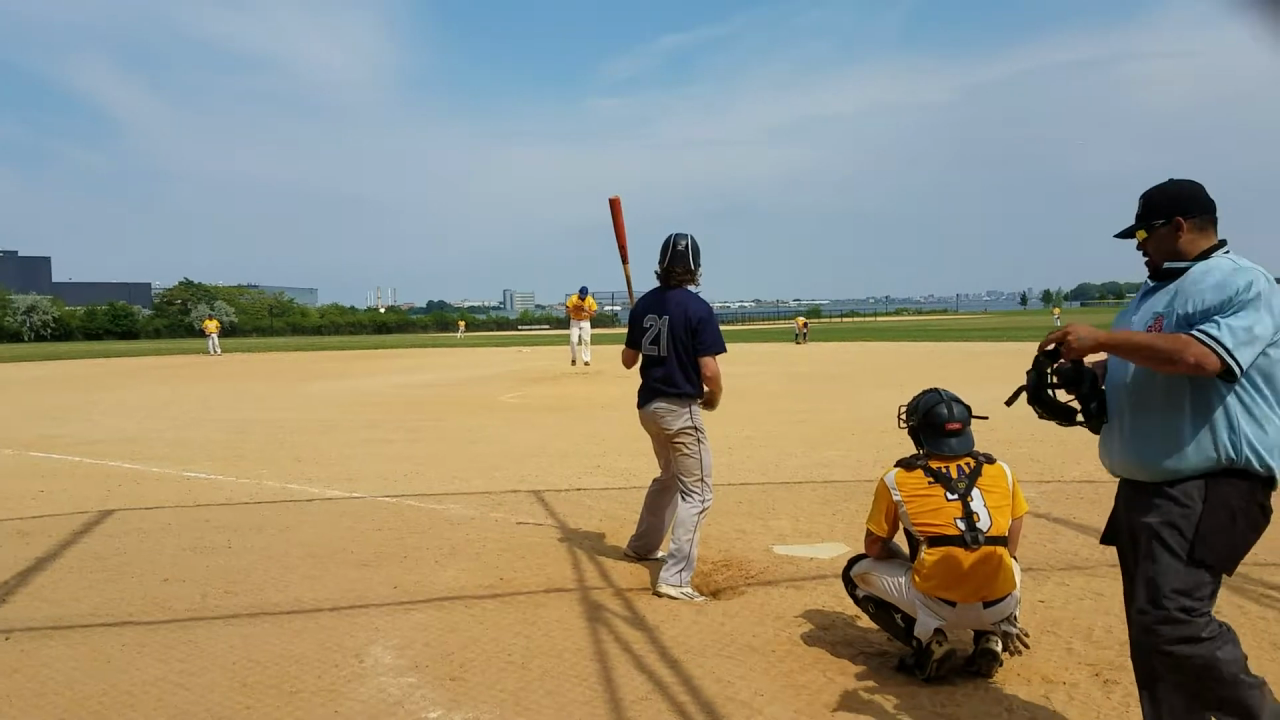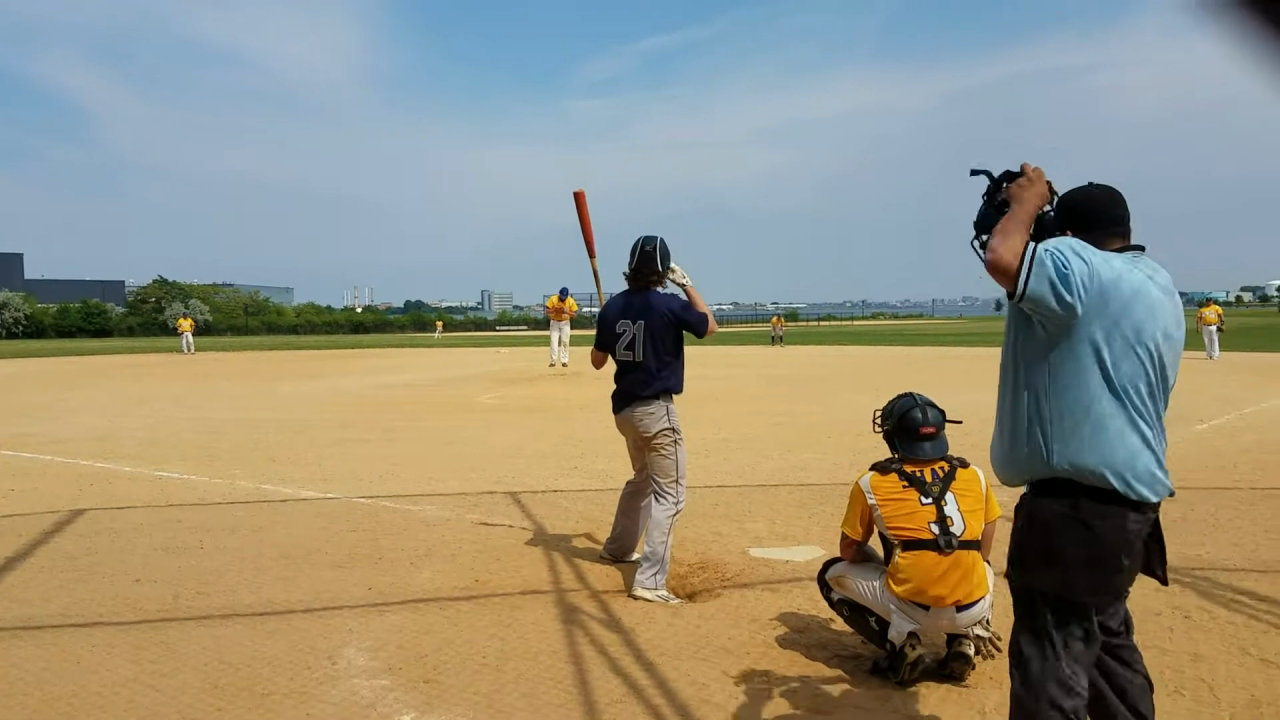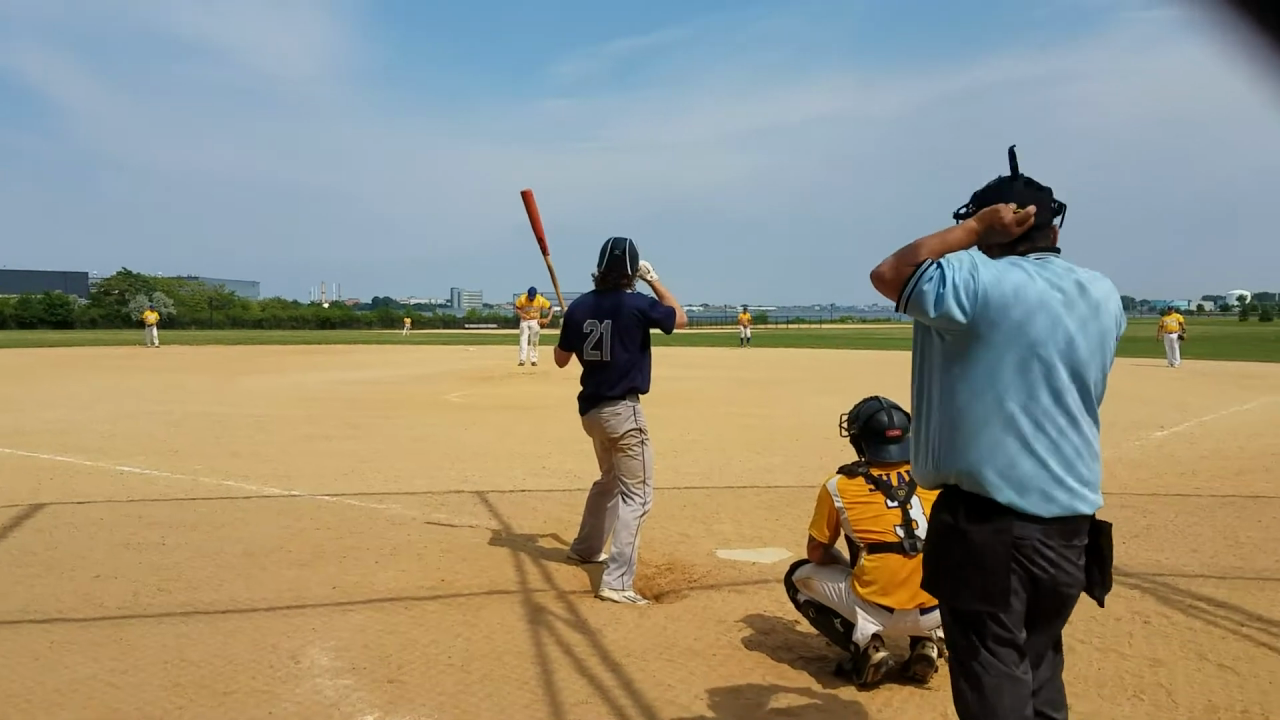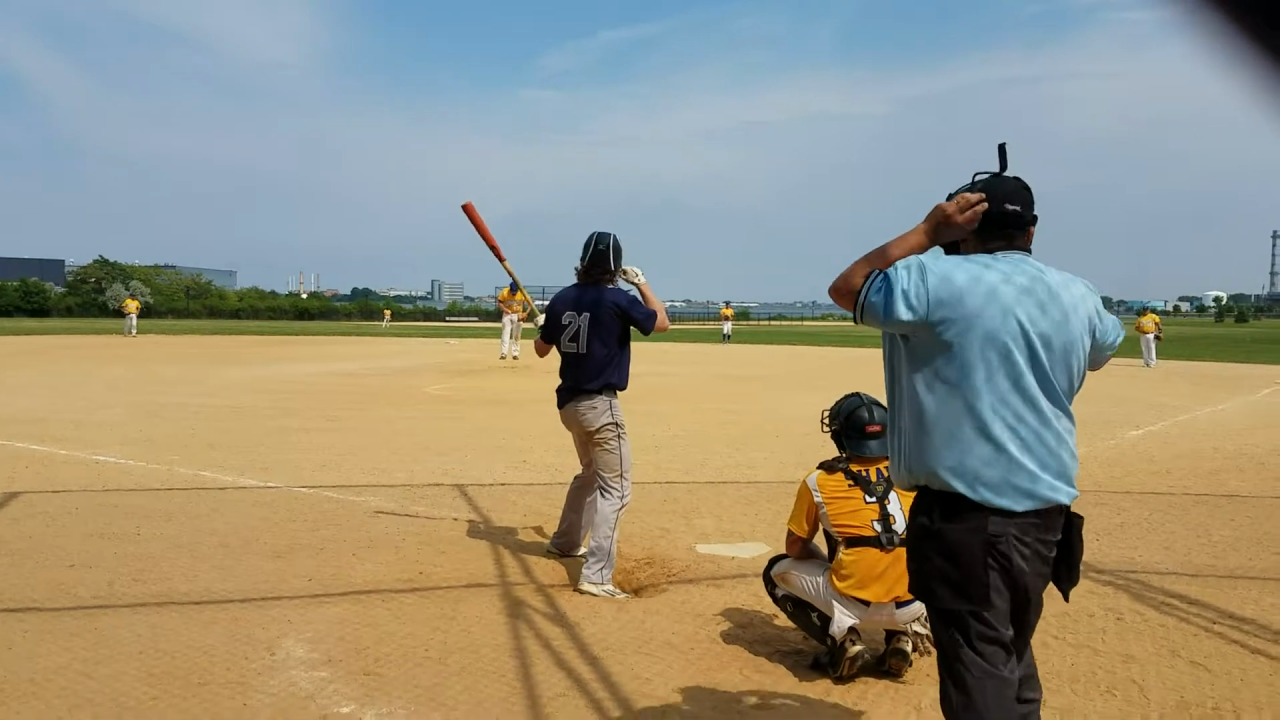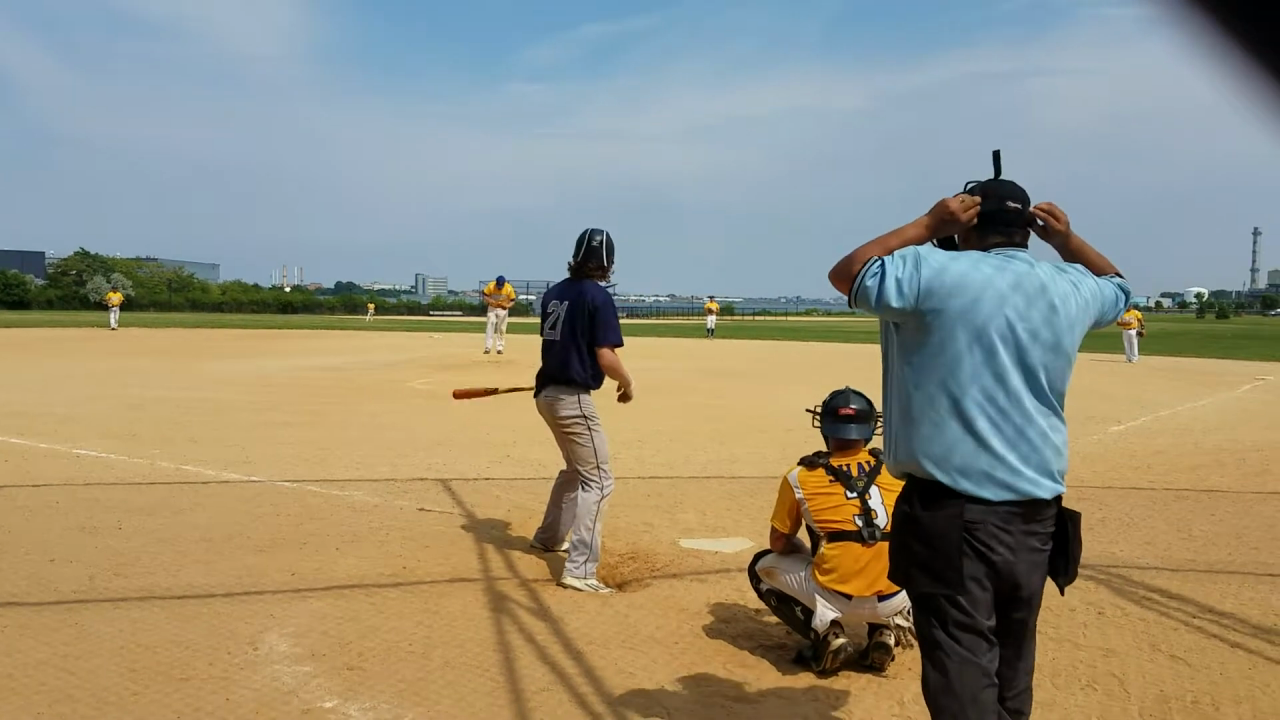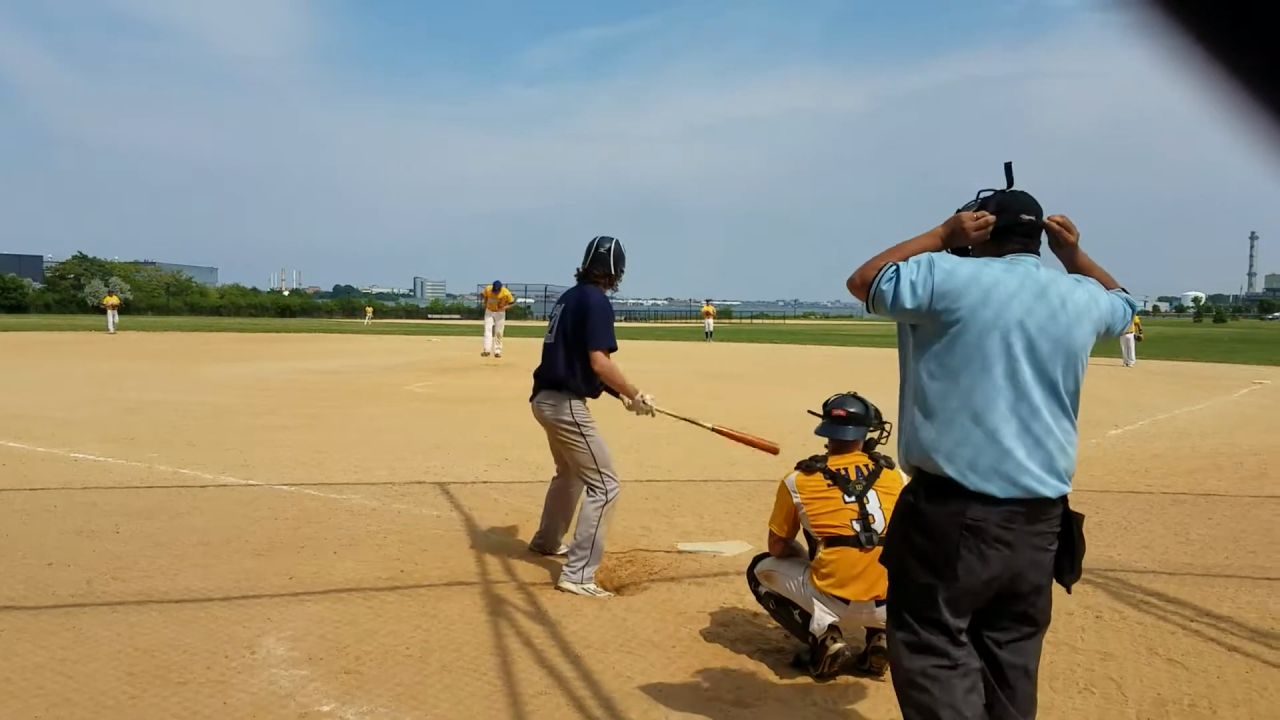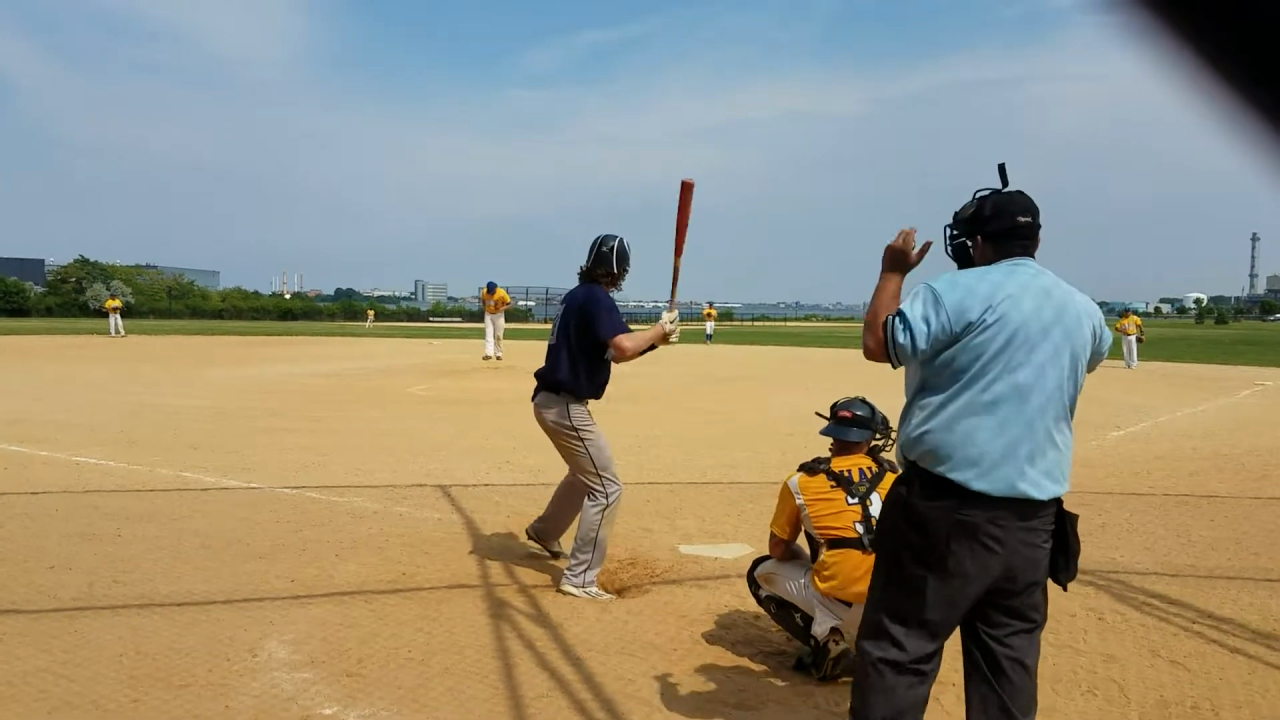
dt=0.4s
person 1, frame 1
right shoulder: (1157, 290)
left elbow: (1194, 355)
left wrist: (1099, 339)
right wrist: (1091, 367)
left hip: (1212, 487)
right hip: (1150, 488)
left knee: (1172, 614)
right knee: (1158, 621)
person 1, frame 2
left shoulder: (1079, 269)
right shoulder: (1158, 283)
left elbow: (1003, 260)
left wrist: (1026, 200)
left hip: (1079, 502)
right hip: (1127, 499)
left knee: (1053, 656)
right knee: (1105, 636)
person 1, frame 3
left shoulder: (976, 280)
right shoulder: (1102, 293)
left elbow: (887, 275)
left wrist: (971, 231)
left hip: (985, 519)
right hip: (1069, 518)
left knee: (992, 672)
right knee: (1038, 663)
person 1, frame 4
left shoulder: (937, 280)
right shoulder: (1075, 293)
left elbow: (846, 289)
right elbow: (1105, 345)
left wrist: (927, 233)
left hip: (963, 517)
right hip: (1043, 512)
left knee: (978, 669)
right knee: (1012, 653)
person 1, frame 5
left shoulder: (933, 273)
right shoulder: (1070, 290)
left elbow: (845, 274)
right elbow: (1115, 287)
left wrist: (928, 225)
right wrist: (1067, 240)
left hip: (949, 509)
right hip: (1034, 510)
left knee: (960, 662)
right knee: (1010, 655)
person 1, frame 6
left shoulder: (952, 278)
right shoulder: (1082, 300)
left elbow: (863, 283)
right elbow: (1122, 307)
left wrist: (940, 237)
right wrist: (1074, 255)
left hip: (952, 509)
right hip: (1039, 513)
left knee: (927, 646)
right knee: (1012, 650)
person 1, frame 7
left shoulder: (956, 293)
right shoulder: (1083, 309)
left elbow: (881, 347)
left wrist: (893, 273)
left hip: (945, 507)
right hip: (1031, 516)
left knee: (899, 642)
right knee: (1009, 652)
person 2, frame 1
left shoulder: (643, 304)
right shoulder: (696, 307)
left elbow: (628, 360)
right elbow: (709, 370)
right wrist: (715, 397)
left hip: (649, 405)
right hip: (680, 408)
left knee: (669, 476)
right knee: (695, 493)
left ankle: (643, 545)
right ankle: (675, 578)
person 2, frame 2
left shoulder: (612, 307)
right shoulder: (669, 306)
left elbow: (597, 362)
right elbow: (710, 326)
right wrist: (686, 285)
left hip: (624, 408)
right hip: (656, 409)
left knee: (642, 478)
right knee: (669, 494)
left ankle: (618, 548)
right ankle: (650, 581)
person 2, frame 3
left shoulder: (579, 307)
right shoulder: (637, 305)
left elbow: (561, 359)
right elbow: (680, 318)
right wrist: (653, 279)
left hip: (591, 408)
right hip: (622, 410)
left knee: (610, 479)
right knee: (636, 494)
left ankle: (585, 548)
right ankle: (617, 582)
person 2, frame 4
left shoulder: (561, 299)
right shoulder: (617, 300)
left elbow: (541, 349)
right elbow: (661, 323)
left wrist: (546, 324)
right wrist: (642, 284)
left hip: (569, 402)
right hip: (599, 404)
left knee: (590, 473)
right knee: (614, 488)
left ankle: (565, 542)
right ankle: (595, 576)
person 2, frame 5
left shoulder: (554, 292)
right shoulder: (598, 297)
right elbow: (606, 359)
right wrist: (628, 385)
left hip: (548, 392)
right hip: (572, 397)
left knee: (577, 468)
right knee: (597, 480)
left ankle: (549, 536)
right ankle: (580, 570)
person 2, frame 6
left shoulder: (569, 297)
right shoulder: (596, 300)
right elbow: (599, 363)
left wrist: (621, 391)
right wrist: (636, 394)
left hip: (546, 397)
right hip: (566, 404)
left knee: (570, 473)
right knee: (604, 484)
left ankle: (547, 541)
right ankle: (576, 575)
person 2, frame 7
left shoulder: (579, 296)
right shoulder: (596, 298)
left elbow: (615, 351)
right elbow: (623, 347)
left wrist: (655, 338)
right wrist: (660, 325)
left hip: (551, 400)
right hip: (566, 406)
left knee: (584, 474)
right knee: (606, 488)
left ankle: (544, 531)
right ankle: (579, 579)
person 3, frame 1
left shoulder: (897, 479)
right shoulder: (1001, 471)
left elbow: (874, 548)
right elbow: (1008, 549)
left hip: (938, 606)
right hip: (999, 605)
left knee: (857, 571)
left ankle: (927, 641)
right ankle: (990, 637)
person 3, frame 2
left shoulder: (872, 483)
right shoulder: (974, 475)
left elbow: (850, 551)
right elbow: (983, 550)
left hip: (912, 610)
right hip: (972, 609)
left knee: (832, 574)
left ankle: (901, 644)
right ankle: (963, 640)
person 3, frame 3
left shoulder: (839, 486)
left elbow: (817, 553)
left hip: (876, 611)
right hip: (934, 612)
left knee: (799, 576)
left ankle: (865, 647)
right ankle: (925, 642)
person 3, frame 4
left shoulder: (819, 481)
left elbow: (795, 548)
left hip: (854, 604)
right hip: (911, 606)
left knee: (777, 571)
left ankle: (842, 641)
right ankle: (902, 636)
person 3, frame 5
left shoulder: (800, 476)
left elbow: (779, 544)
left hip: (836, 598)
right hip: (893, 600)
left knee: (762, 566)
left ankle: (826, 635)
right ankle: (884, 629)
person 3, frame 6
left shoulder: (799, 480)
right shoulder: (894, 475)
left elbow: (777, 547)
left hip: (834, 603)
right hip: (889, 604)
left knee: (761, 569)
left ankle: (825, 640)
right ankle: (881, 638)
person 3, frame 7
left shoulder: (801, 482)
right shoulder: (895, 477)
left elbow: (778, 550)
left hip: (835, 605)
left knee: (761, 572)
left ankle: (826, 643)
